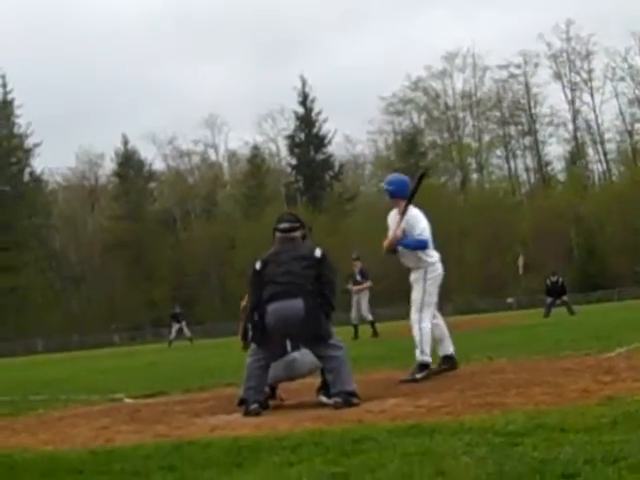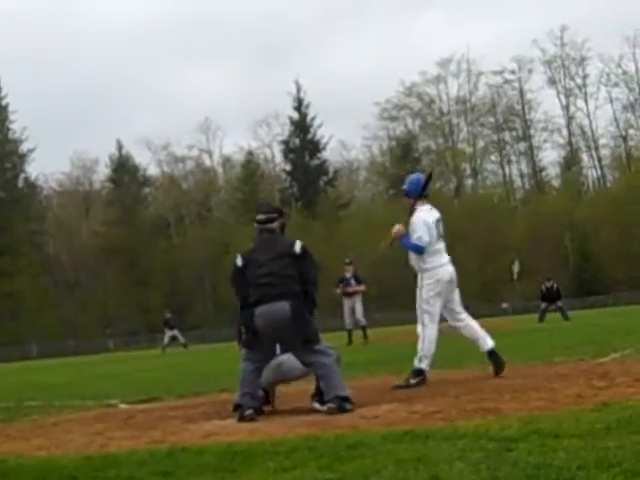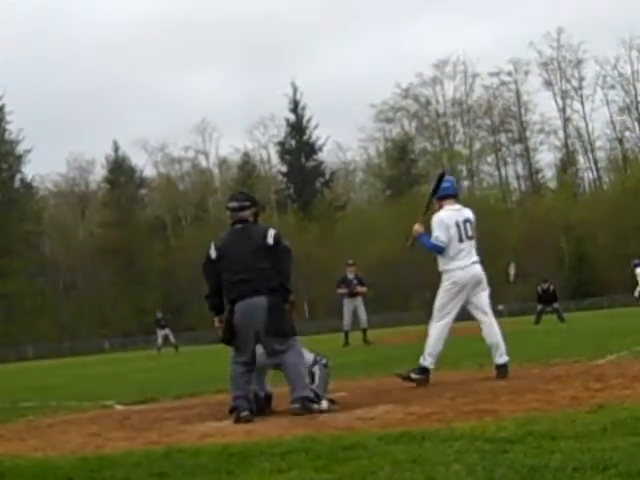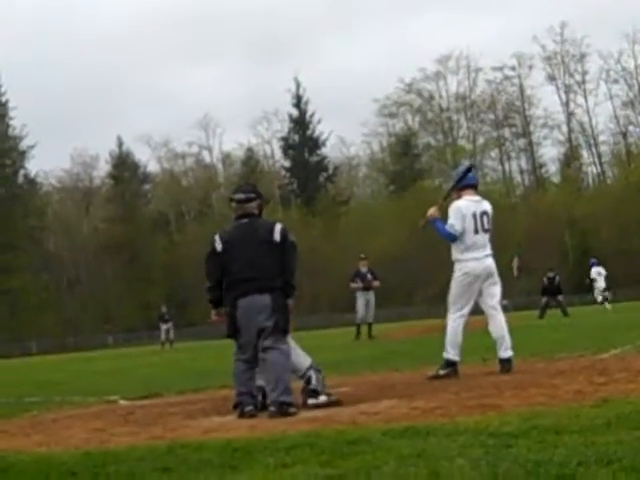
dt=0.3s
person 1, frame 1
left shoulder: (264, 259)
right shoulder: (314, 252)
left elbow: (254, 296)
right elbow: (327, 286)
left wrist: (255, 322)
right wrist: (324, 315)
left hip: (271, 311)
right hip: (303, 307)
left knee: (258, 356)
right knee: (332, 350)
left ankle: (252, 401)
right ankle: (343, 394)
person 1, frame 2
left shoulder: (244, 256)
right shoulder: (296, 246)
left elbow: (241, 292)
right elbow: (310, 281)
left wrist: (248, 319)
right wrist: (309, 311)
left hip: (259, 313)
right hip: (290, 309)
left knee: (251, 360)
right knee: (318, 355)
left ankle: (246, 406)
right ankle: (337, 399)
person 1, frame 3
left shoulder: (218, 246)
right shoulder: (269, 235)
left elbow: (213, 282)
right elbow: (284, 270)
left wrist: (218, 312)
right wrist: (284, 298)
left hip: (240, 309)
right hip: (268, 303)
left knee: (241, 359)
right knee: (287, 351)
left ankle: (242, 408)
right ankle: (302, 398)
person 1, frame 4
left shoulder: (222, 238)
right shoulder: (276, 230)
left elbow: (214, 275)
right elbow: (289, 266)
left wrist: (217, 304)
right wrist: (288, 294)
left hip: (241, 303)
right hip: (271, 298)
left knee: (244, 354)
right knee: (275, 349)
left ankle: (245, 403)
right ankle: (279, 402)
person 2, frame 1
left shoulder: (413, 216)
right shoulder: (392, 215)
left elbow: (422, 243)
right elbow: (395, 244)
left wrist: (397, 241)
right wrist: (388, 244)
left hip: (427, 269)
right hip: (421, 269)
left knee: (419, 316)
right knee: (431, 313)
left ankle: (423, 365)
right ankle: (447, 357)
person 2, frame 2
left shoulder: (419, 217)
right shoulder: (432, 212)
left elbow: (419, 248)
left wrist: (401, 236)
right wrist: (403, 235)
left hip: (431, 274)
right hip: (445, 270)
left knee: (427, 322)
right knee: (458, 316)
left ankle: (420, 371)
right ankle: (491, 352)
person 2, frame 3
left shoulder: (441, 217)
right shoulder: (468, 213)
left elbow: (438, 248)
left wrist: (420, 235)
left hip: (455, 275)
right hip: (475, 270)
left knee: (439, 322)
right knee: (486, 317)
left ankle: (423, 369)
right ankle: (501, 364)
person 2, frame 4
left shoulder: (458, 206)
right shoulder: (487, 205)
left elbow: (451, 235)
left wrist: (434, 219)
left hip: (467, 266)
right hip: (487, 263)
left knee: (456, 315)
right knee: (494, 311)
left ankle: (450, 363)
right ankle: (506, 358)
